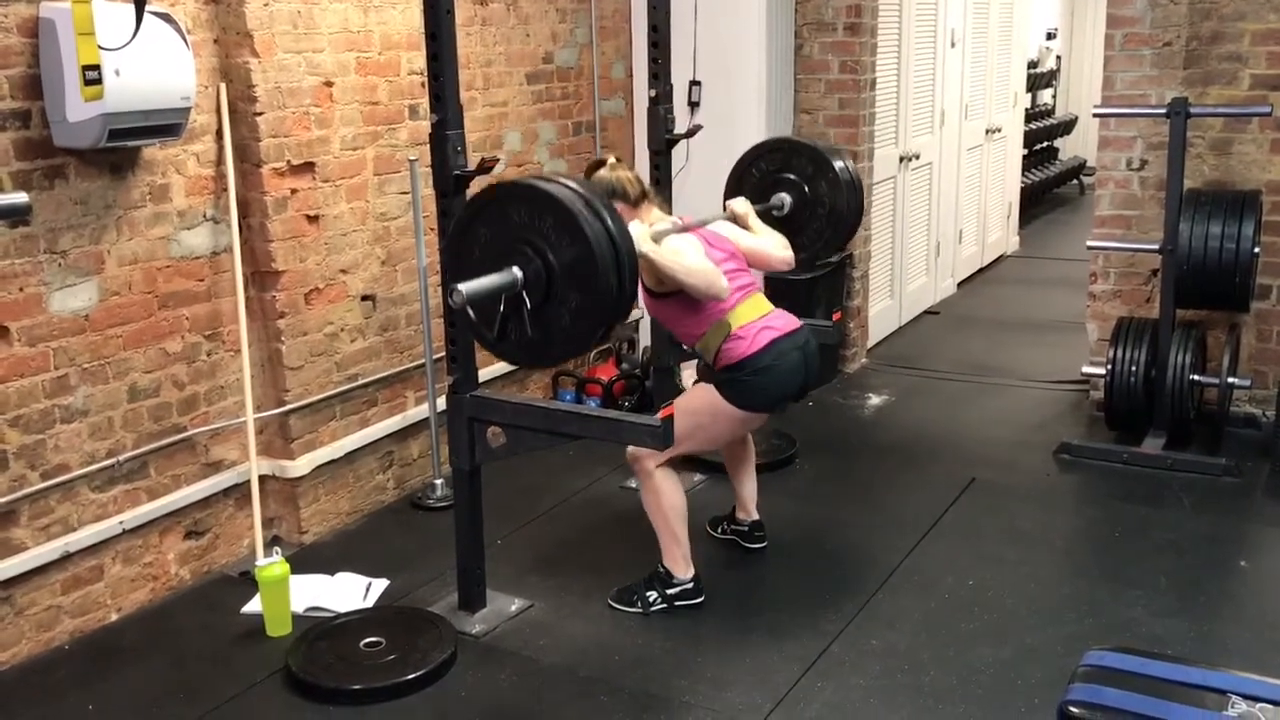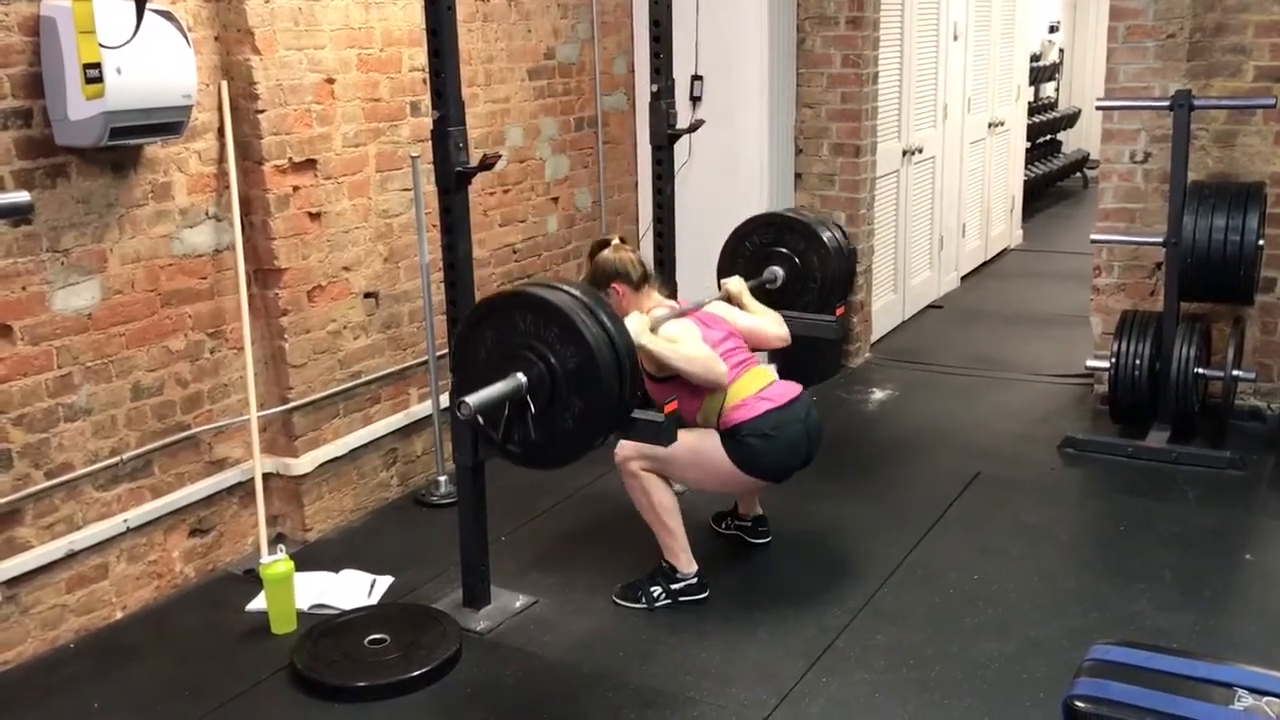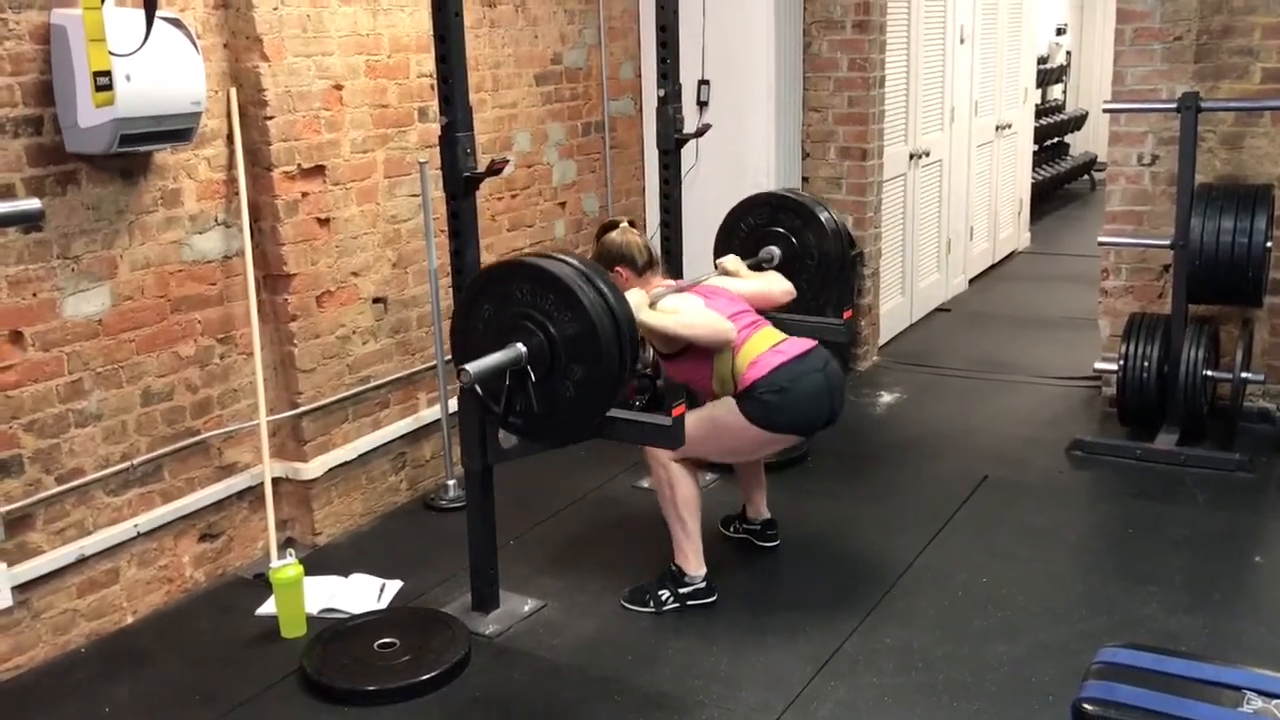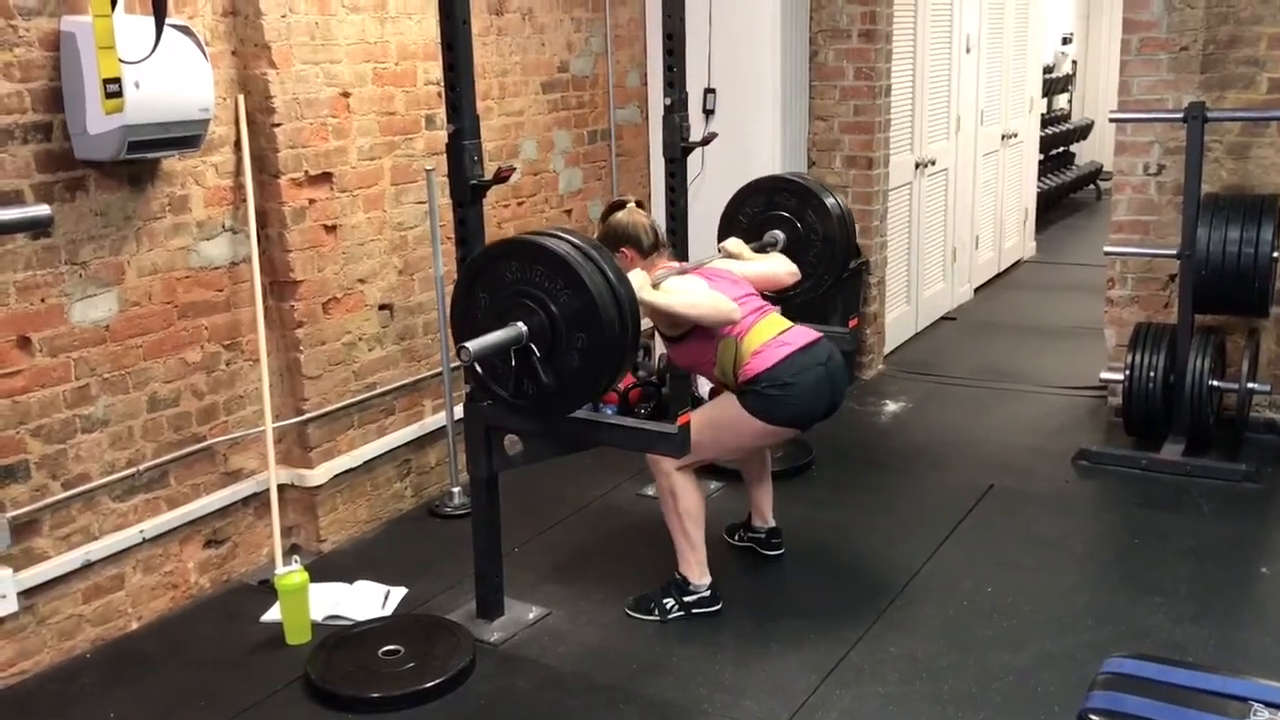
dt=0.7s
person 1, frame 1
left shoulder: (660, 247)
right shoulder: (709, 228)
left elbow: (716, 286)
right elbow: (784, 257)
left wrist: (644, 250)
right wrist: (749, 216)
left hip: (764, 368)
right hip: (798, 348)
left knee: (647, 453)
right knee: (725, 414)
left ankle: (679, 581)
right ankle: (747, 521)
person 1, frame 2
left shoulder: (658, 330)
right shoulder: (705, 308)
left elbow: (716, 374)
right elbow: (780, 335)
left wrist: (643, 341)
right wrist: (742, 296)
left hip: (770, 440)
right hip: (802, 418)
left knee: (633, 456)
left ankle: (682, 575)
right ankle: (750, 518)
person 1, frame 3
left shoulder: (659, 308)
right shoulder: (704, 284)
left elbow: (722, 332)
right elbow: (784, 290)
left wrist: (642, 317)
right wrist: (741, 270)
left hip: (789, 393)
right hip: (822, 374)
left knee: (664, 449)
right knee: (734, 422)
left ankle: (690, 580)
right ankle: (758, 520)
person 1, frame 4
left shoulder: (664, 289)
right shoulder: (711, 267)
left elbow: (725, 311)
right elbow: (788, 272)
left wrist: (645, 297)
right wrist: (744, 253)
left hip: (790, 384)
right hip: (825, 364)
left knee: (667, 454)
right knee: (742, 421)
left ankle: (695, 587)
right ankle: (763, 528)
